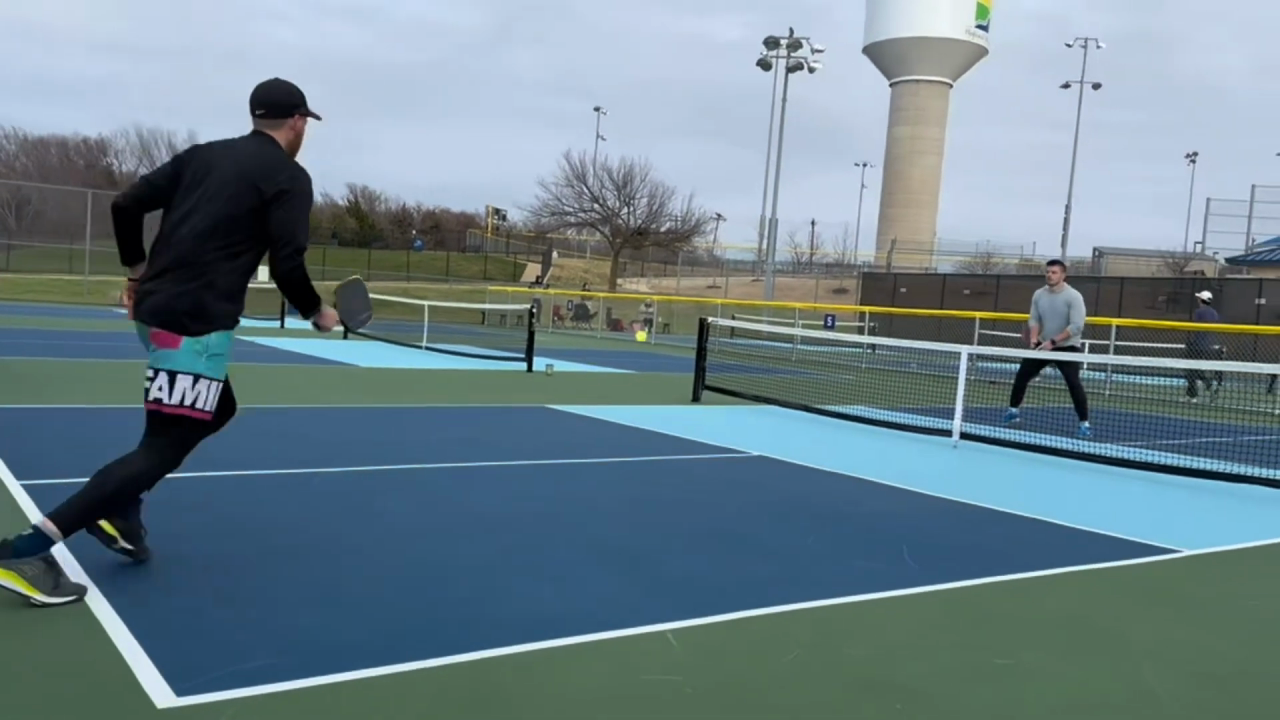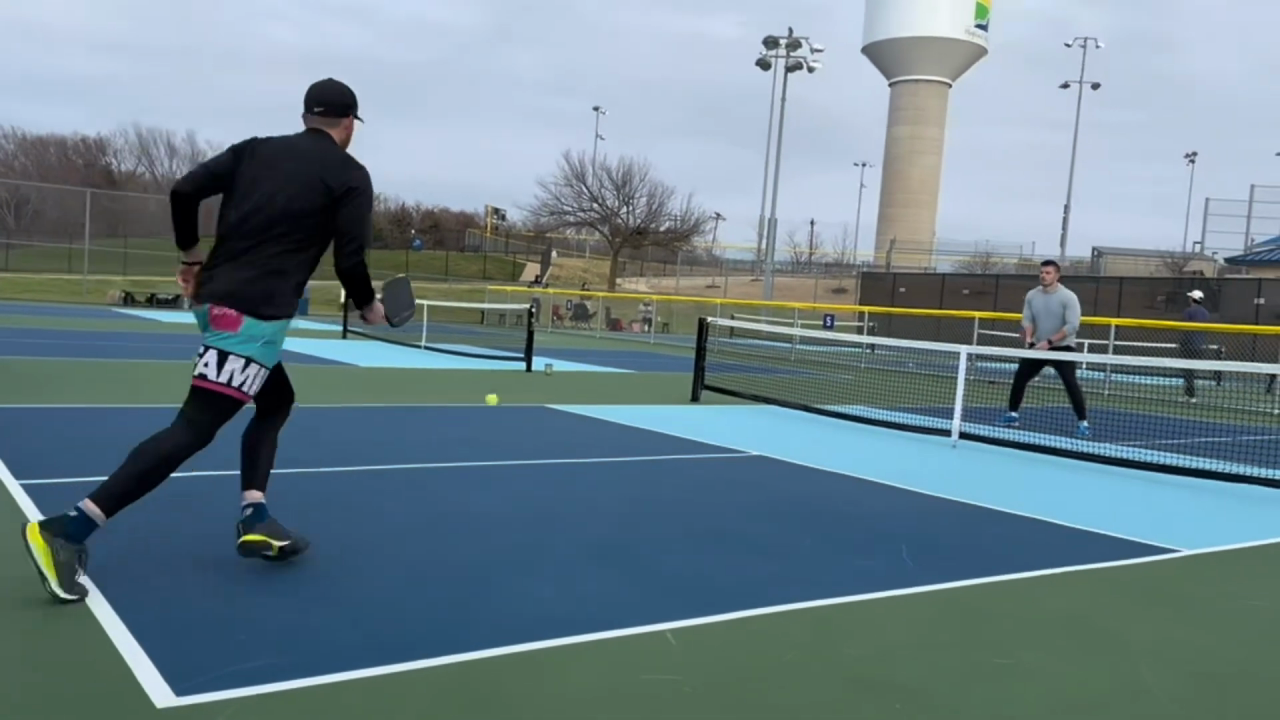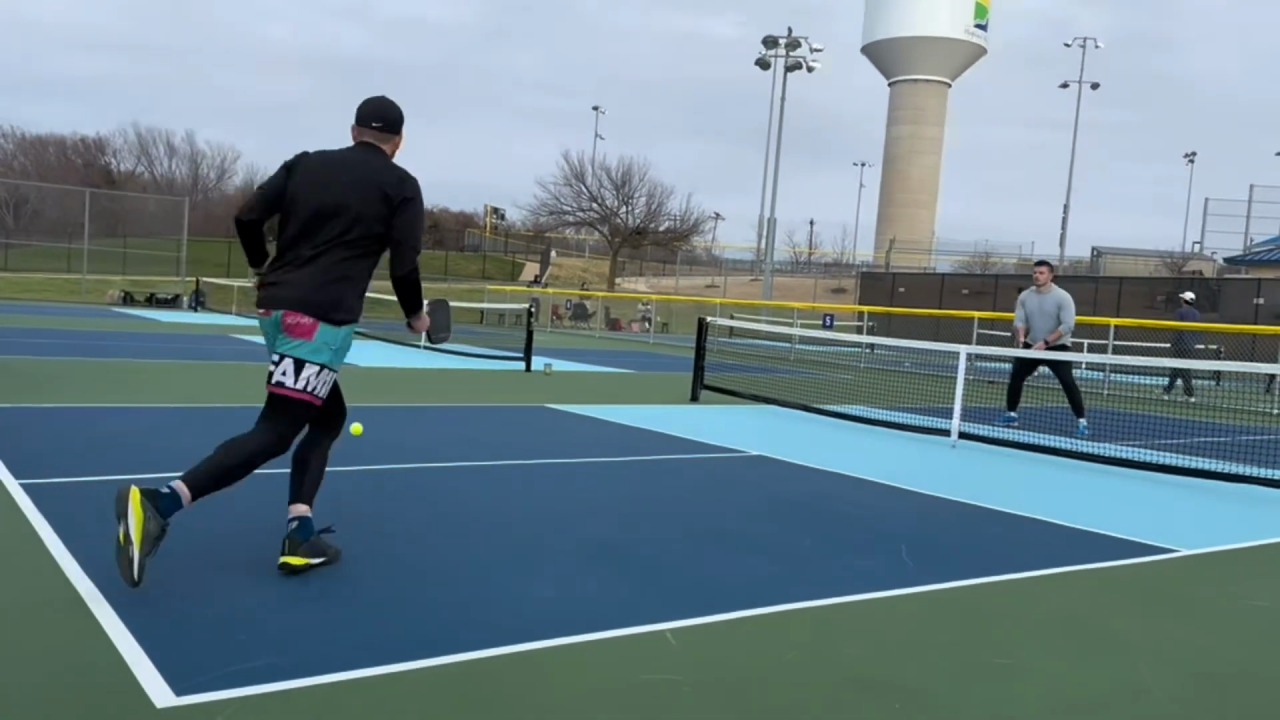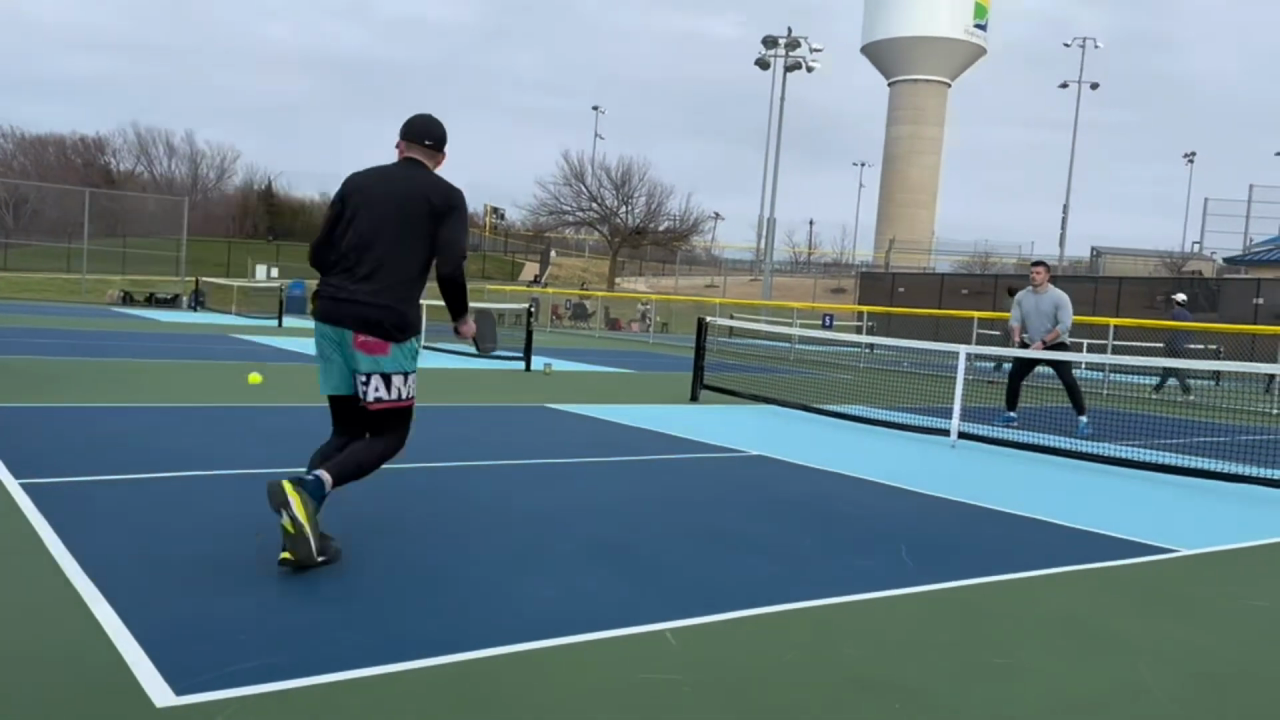
dt=0.1s
person 1, frame 1
left shoulder: (201, 155)
right shoulder: (289, 177)
left elbow: (126, 205)
right elbow: (287, 267)
left wrist: (139, 272)
right wrist: (317, 311)
left hip: (156, 310)
right hip: (197, 321)
left knee: (219, 411)
right knee: (161, 450)
left ankle: (120, 508)
person 1, frame 2
left shoulder: (253, 150)
right shoulder: (350, 175)
left elbow: (185, 190)
right elbow: (349, 260)
left wrist: (191, 256)
right wrist: (367, 306)
left hip: (215, 298)
right hip: (256, 310)
left knee: (278, 399)
right knee: (193, 427)
left ankle: (254, 517)
right ankle: (67, 529)
person 1, frame 3
left shoulder: (306, 164)
right shoulder: (401, 185)
left elbow: (247, 217)
right elbow: (404, 268)
left wrist: (265, 275)
right wrist: (415, 313)
left hip: (280, 307)
right hip: (321, 317)
left knee: (329, 418)
right knee: (273, 435)
left ankle: (301, 535)
right ankle: (156, 505)
person 1, frame 4
left shoulder: (358, 182)
right shoulder: (447, 197)
left elbow: (319, 254)
right elbow: (449, 271)
right wrist: (463, 318)
left hip: (332, 317)
right hip: (387, 325)
left knee: (348, 433)
right knee: (388, 439)
left ankle: (303, 534)
right ankle: (305, 488)
person 2, frame 1
left shoulder: (1074, 297)
right shoulder: (1039, 295)
left elbow: (1077, 326)
right elbow: (1034, 319)
left wrist: (1053, 342)
right wrist: (1034, 337)
left hip: (1068, 347)
right hip: (1043, 345)
left knee: (1074, 383)
right knee: (1022, 374)
left ankle: (1084, 423)
right ankle: (1013, 411)
person 2, frame 2
left shoulder: (1068, 297)
right shoulder: (1032, 296)
left elbow: (1072, 326)
right elbow: (1027, 319)
left wrist: (1049, 342)
right wrist: (1028, 337)
left hip: (1062, 347)
right hip: (1038, 345)
left knee: (1070, 382)
right knee: (1020, 377)
left ankle: (1083, 422)
right ankle: (1012, 415)
person 2, frame 3
left shoulder: (1063, 297)
right shoulder: (1025, 296)
left elbow: (1068, 325)
right elbow: (1019, 320)
left wrist: (1045, 342)
right wrist: (1021, 337)
left hip: (1058, 346)
right hip: (1032, 345)
left knee: (1067, 381)
right knee: (1015, 376)
left ankle: (1081, 421)
right ankle: (1011, 414)
person 2, frame 4
left shoulder: (1060, 297)
right shoulder: (1021, 296)
left elbow: (1065, 325)
right elbow: (1015, 320)
left wrist: (1043, 342)
right wrist: (1016, 336)
left hip: (1056, 345)
right hip: (1030, 345)
left knee: (1068, 380)
right knee: (1013, 376)
left ankle: (1082, 419)
right ankle: (1011, 414)
